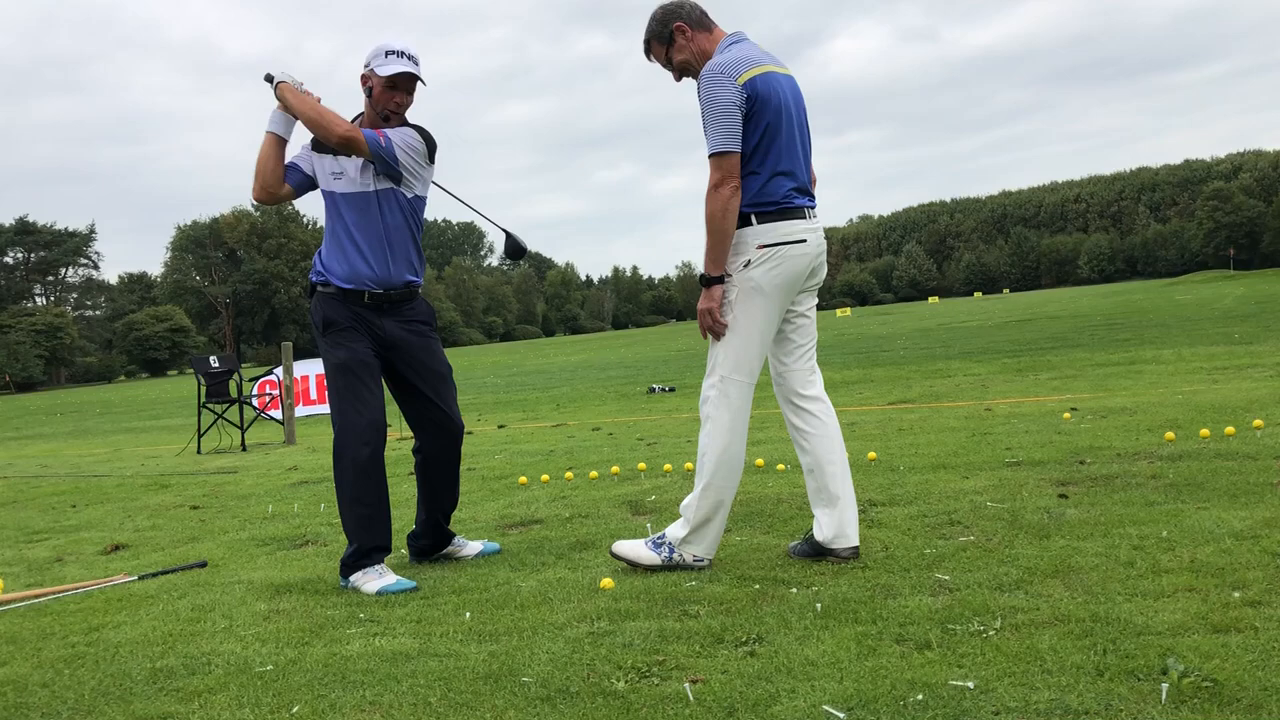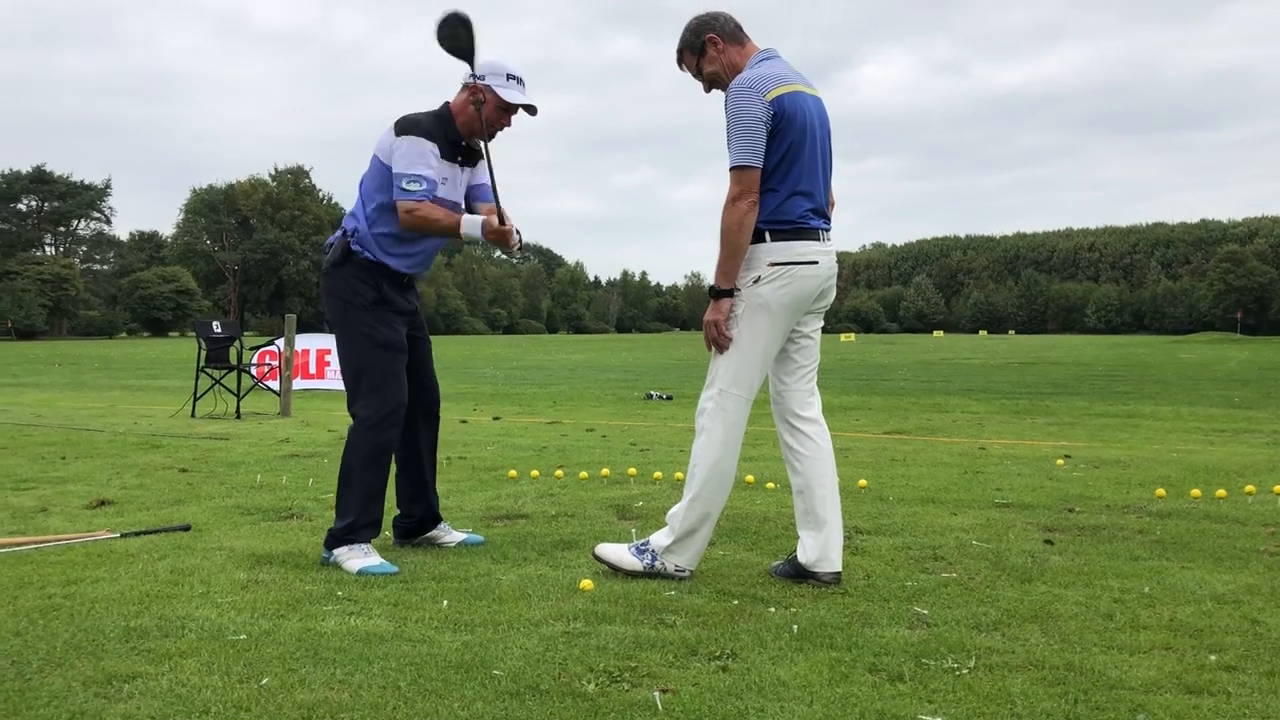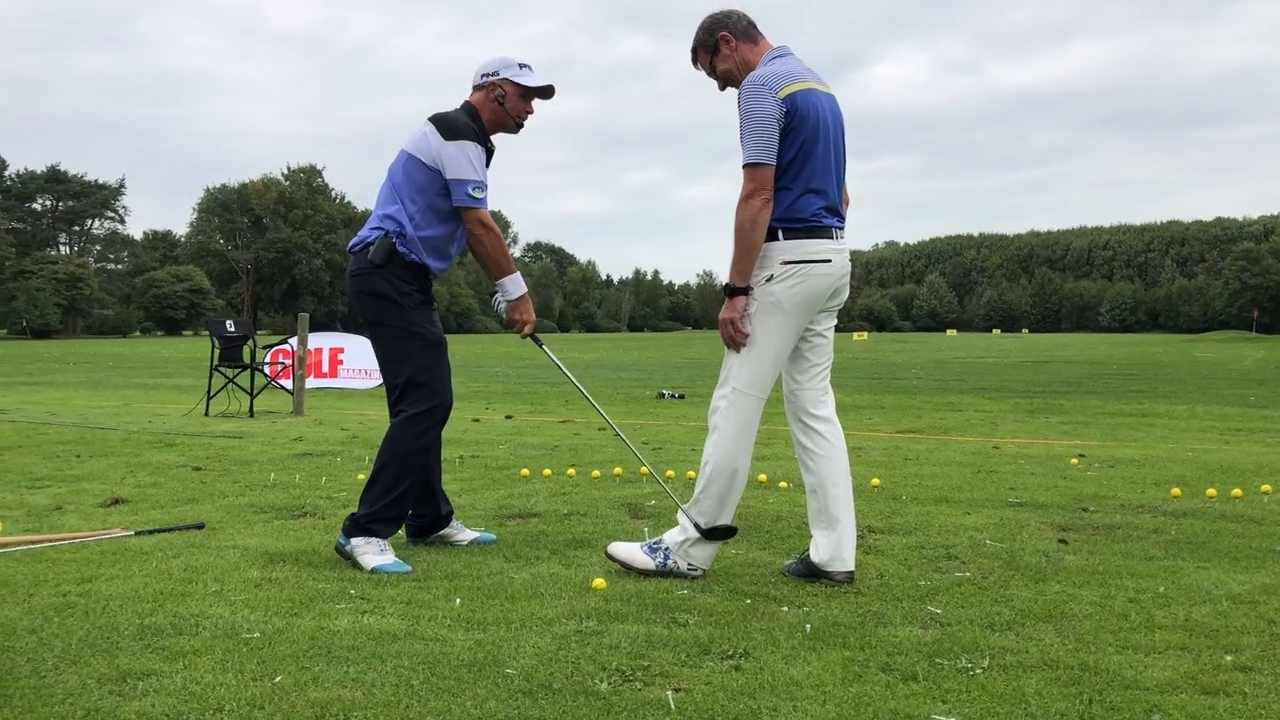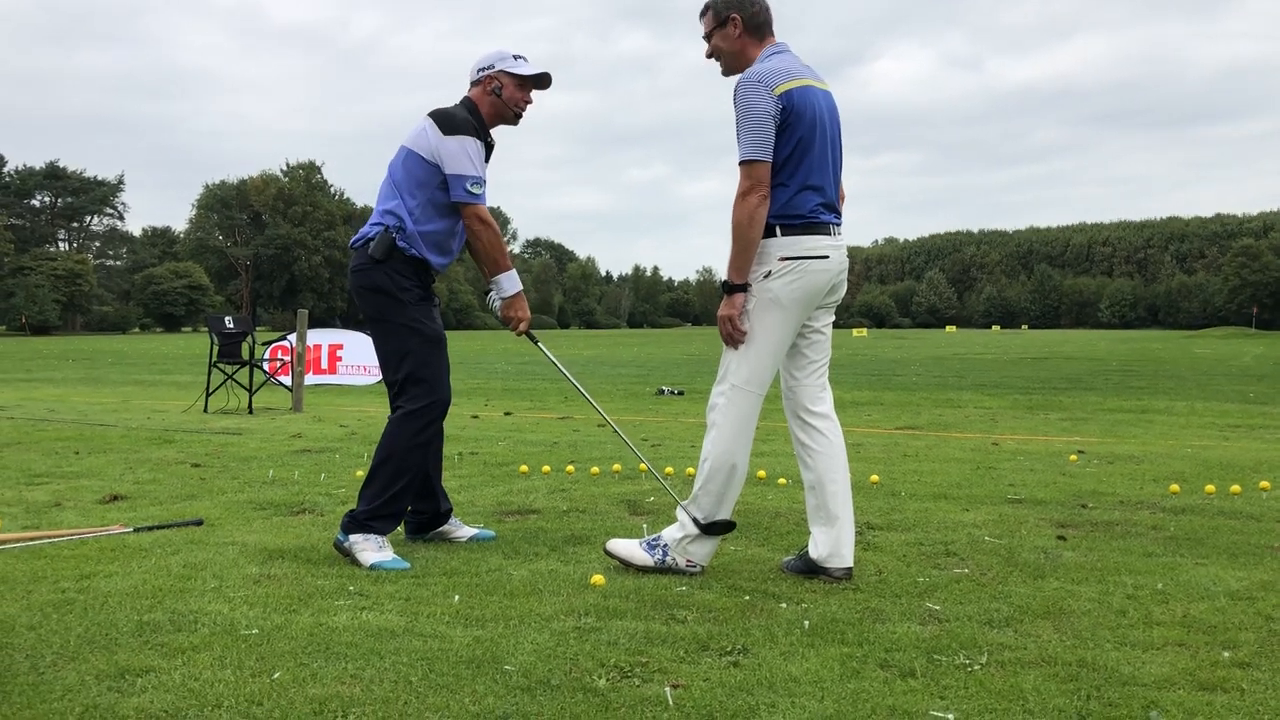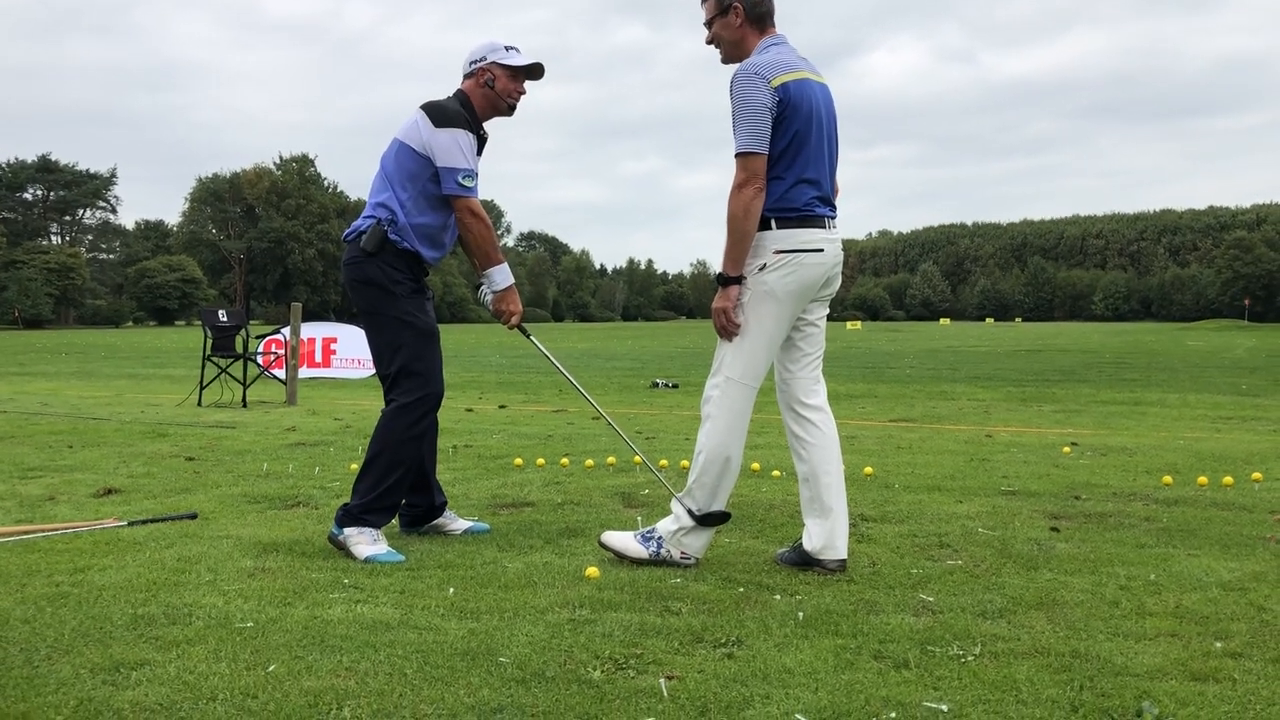
dt=0.4s
person 1, frame 1
left shoulder: (720, 73)
right shoulder: (775, 68)
left elbow: (726, 183)
left wrist: (712, 279)
left hip: (764, 244)
right hip: (805, 236)
left knee: (725, 395)
right knee: (802, 386)
left ankle: (690, 542)
right ankle: (836, 529)
person 1, frame 2
left shoulder: (749, 89)
right shoulder: (804, 87)
left elbow: (745, 198)
left wrist: (721, 292)
left hip: (774, 263)
right hip: (818, 261)
left knee: (723, 407)
right knee: (800, 409)
left ankle: (674, 550)
right ankle: (820, 554)
person 1, frame 3
left shoulder: (762, 85)
right shoulder: (818, 85)
left elbow: (759, 195)
left wrist: (736, 290)
left hip: (787, 261)
right hip: (830, 259)
left knee: (735, 405)
right knee: (814, 407)
left ankle: (687, 548)
right ankle: (833, 553)
person 1, frame 4
left shoulder: (758, 83)
right shoulder: (814, 82)
left elbow: (754, 193)
left wrist: (734, 287)
left hip: (784, 258)
right hip: (828, 256)
left knee: (734, 403)
right knee: (812, 405)
left ankle: (686, 546)
right ankle: (832, 549)
person 1, frame 5
left shoulder: (755, 74)
right shoulder: (810, 75)
left elbow: (750, 185)
left wrist: (728, 279)
left hip: (779, 250)
right hip: (822, 248)
left knee: (728, 395)
right knee: (805, 397)
left ankle: (682, 536)
right ankle: (826, 541)
person 2, frame 1
left shoulder: (415, 142)
right shoulder: (324, 147)
left elbow: (341, 134)
right elbow: (268, 192)
left wrist: (290, 91)
right wrist: (279, 117)
left hip: (404, 308)
right hip: (342, 308)
left knee: (442, 427)
right knee: (359, 430)
left ankle: (433, 538)
right ankle: (364, 561)
person 2, frame 2
left shoulder: (471, 156)
right shoulder: (417, 134)
left elbow: (484, 214)
right elbow: (412, 215)
left wrist: (502, 229)
right wrist: (472, 226)
left hip: (395, 285)
right hip: (359, 279)
left knee: (420, 403)
right knee: (382, 405)
left ankle: (419, 520)
right ankle: (349, 538)
person 2, frame 3
left shoulder: (465, 139)
right shoulder: (457, 133)
left elbow: (475, 231)
right elbow: (480, 225)
left wrist: (506, 293)
right wrist: (517, 291)
left hip: (397, 277)
right hip: (390, 276)
left knee: (424, 401)
right knee: (425, 401)
left ankle: (430, 518)
right ankle: (365, 531)
person 2, frame 4
left shoulder: (467, 134)
right shoulder: (457, 127)
left elbow: (471, 227)
right elbow: (478, 221)
left wrist: (501, 290)
right wrist: (512, 289)
left hip: (403, 274)
right hip: (391, 271)
left knee: (426, 397)
right knee: (423, 397)
left ankle: (429, 515)
right ankle: (364, 527)
person 2, frame 5
left shoulder: (459, 127)
right shoulder: (447, 120)
left elbow: (462, 219)
right elbow: (469, 214)
left wrist: (492, 284)
right wrist: (504, 282)
left hip: (398, 267)
right hip: (383, 264)
left knee: (421, 389)
right knee: (416, 390)
left ankle: (422, 508)
right ankle: (358, 521)
